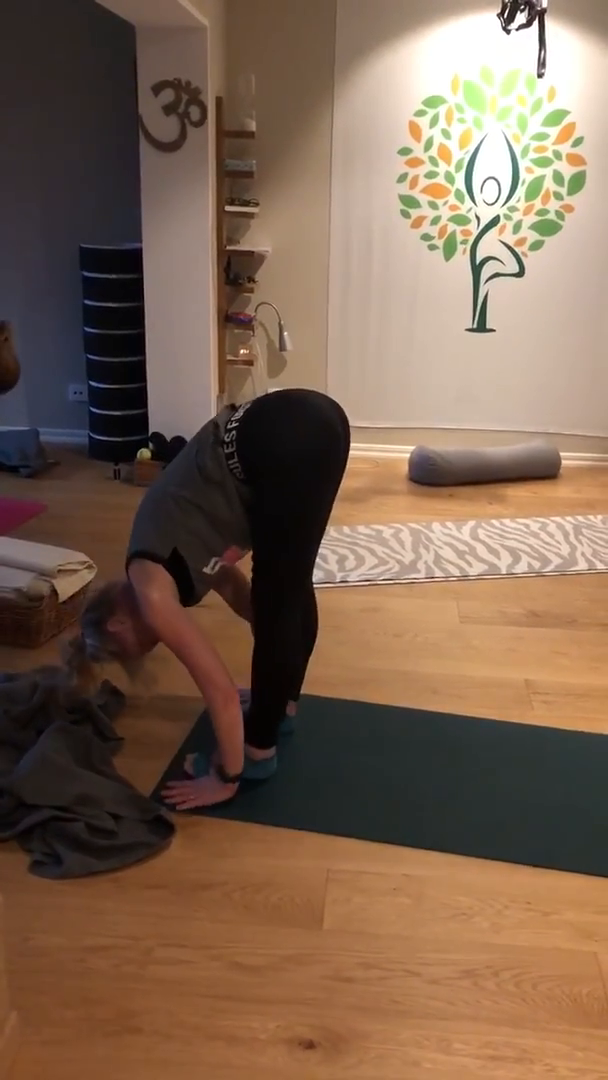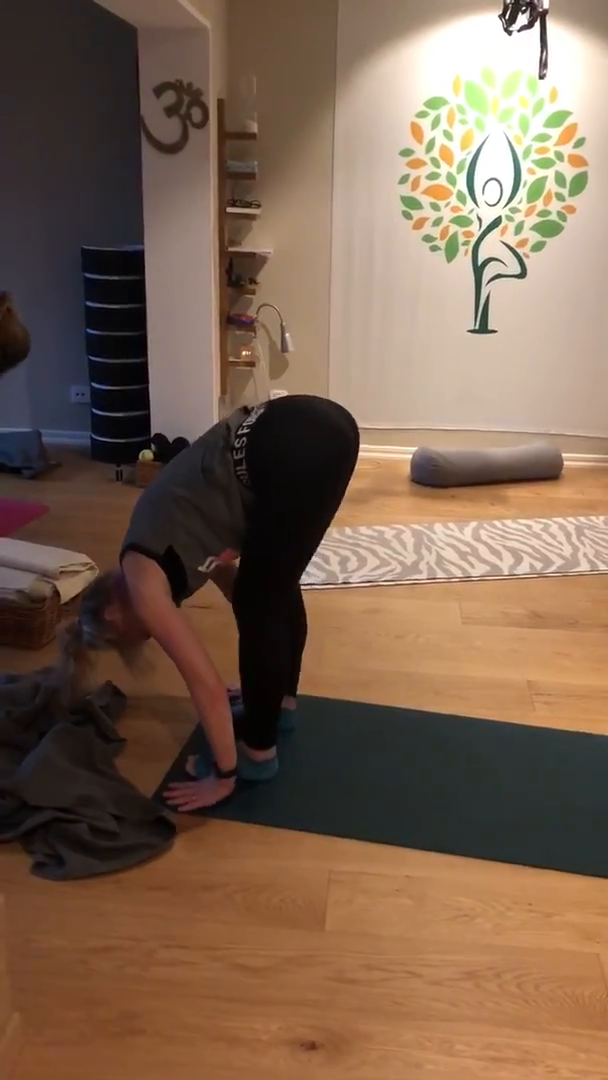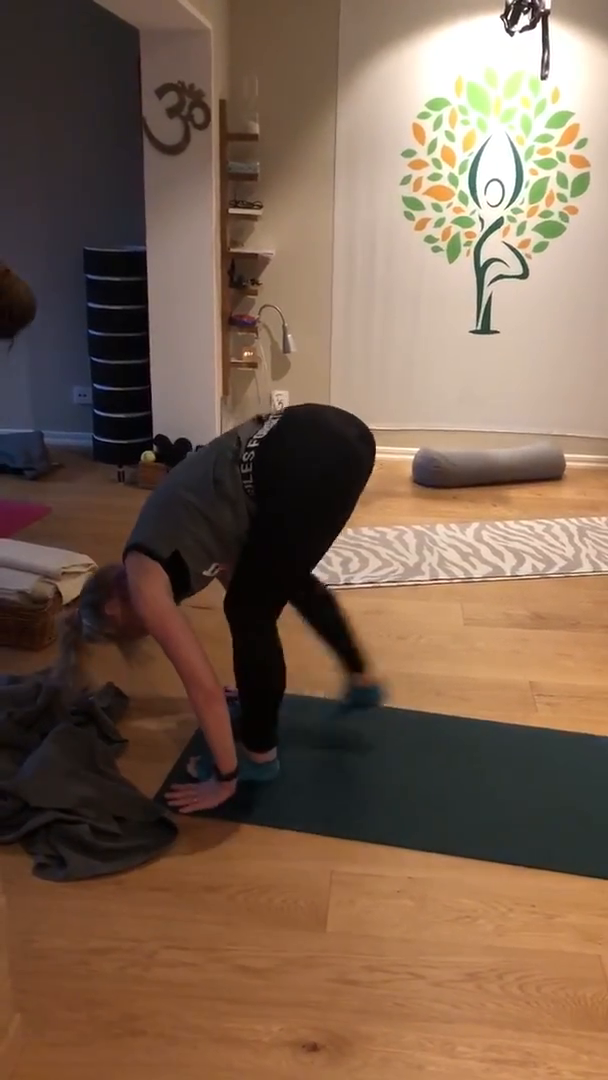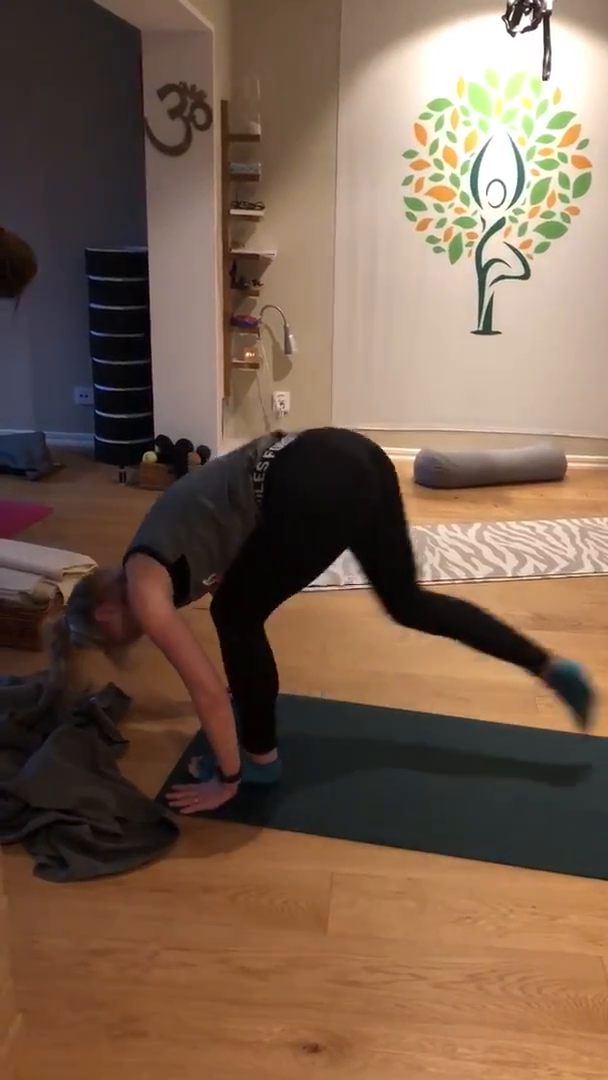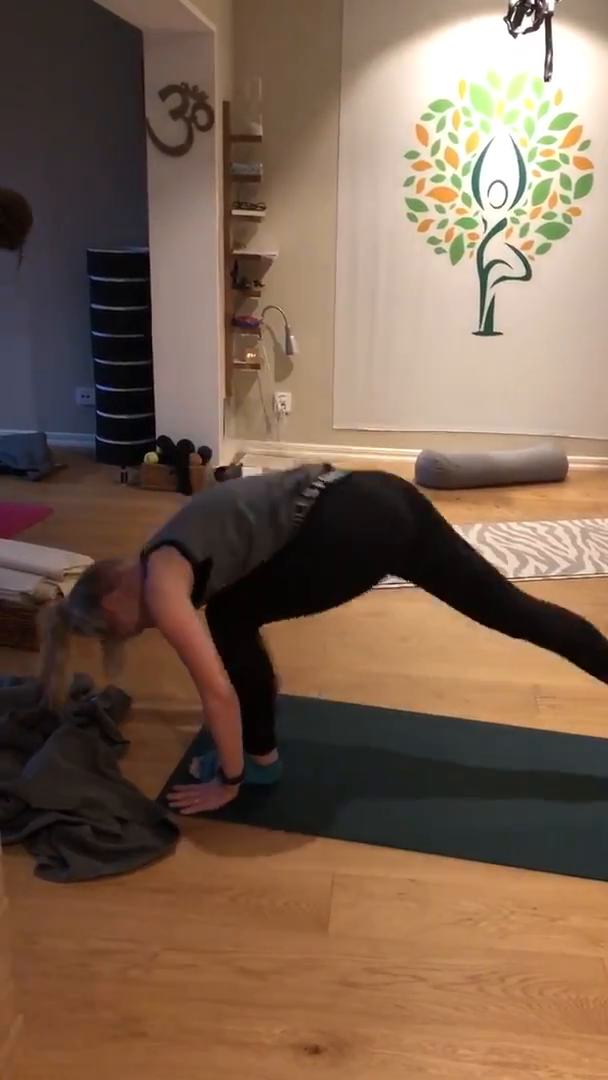
dt=0.2s
person 1, frame 1
left shoulder: (149, 590)
right shoulder: (172, 564)
left elbow: (218, 687)
right elbow: (241, 596)
left wrist: (226, 778)
left hip: (287, 441)
right hip: (312, 417)
left knee: (274, 604)
right knee: (291, 589)
left ankle: (259, 750)
right ankle: (283, 704)
person 1, frame 2
left shoulder: (141, 583)
right shoulder: (163, 555)
left elbow: (207, 685)
left wrist: (224, 776)
right wrist: (262, 688)
left hip: (293, 449)
right hip: (324, 424)
left knee: (257, 606)
right knee: (275, 587)
left ankle: (258, 751)
right ankle: (284, 702)
person 1, frame 3
left shoulder: (141, 586)
right shoulder: (158, 564)
left elbow: (206, 687)
left wrist: (226, 779)
left hip: (294, 463)
left knee: (251, 612)
right knee: (287, 582)
left ankle: (260, 755)
right ankle: (360, 679)
person 1, frame 4
left shoulder: (138, 588)
right shoulder: (159, 562)
left elbow: (209, 690)
left wrist: (226, 779)
left hip: (315, 486)
right hip: (345, 458)
left knee: (237, 619)
right knee: (403, 603)
left ankle: (260, 755)
right ankle: (555, 671)
person 1, frame 5
left shoulder: (158, 585)
right shoulder: (181, 550)
left elbow: (217, 689)
left wrist: (225, 781)
right wrist: (233, 712)
left hip: (353, 528)
right hip: (381, 500)
left knee: (232, 618)
right knee: (512, 610)
left ankle: (260, 758)
